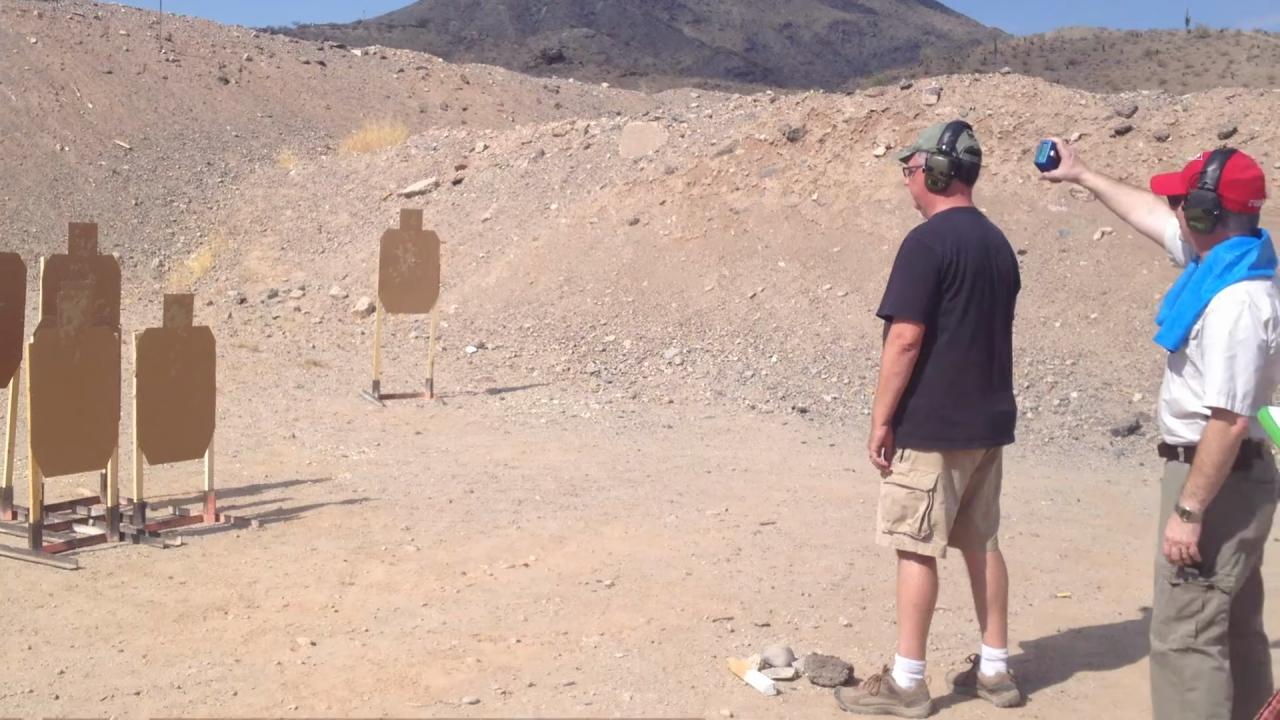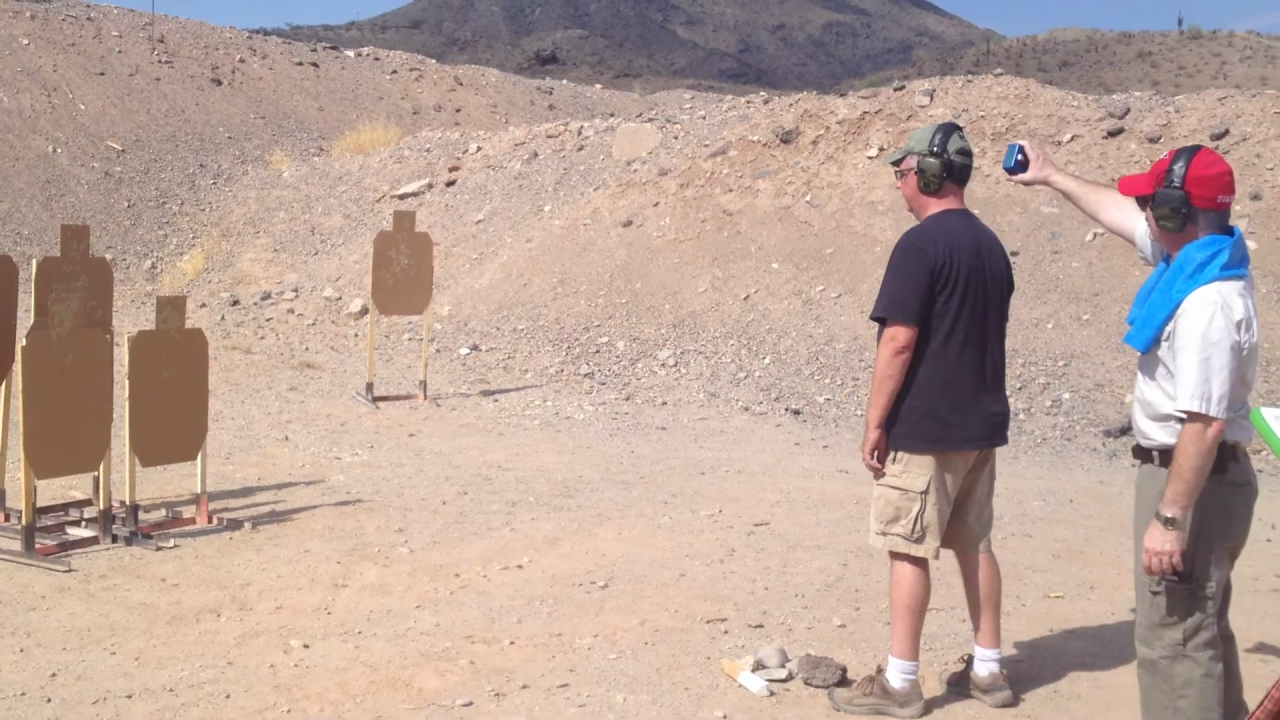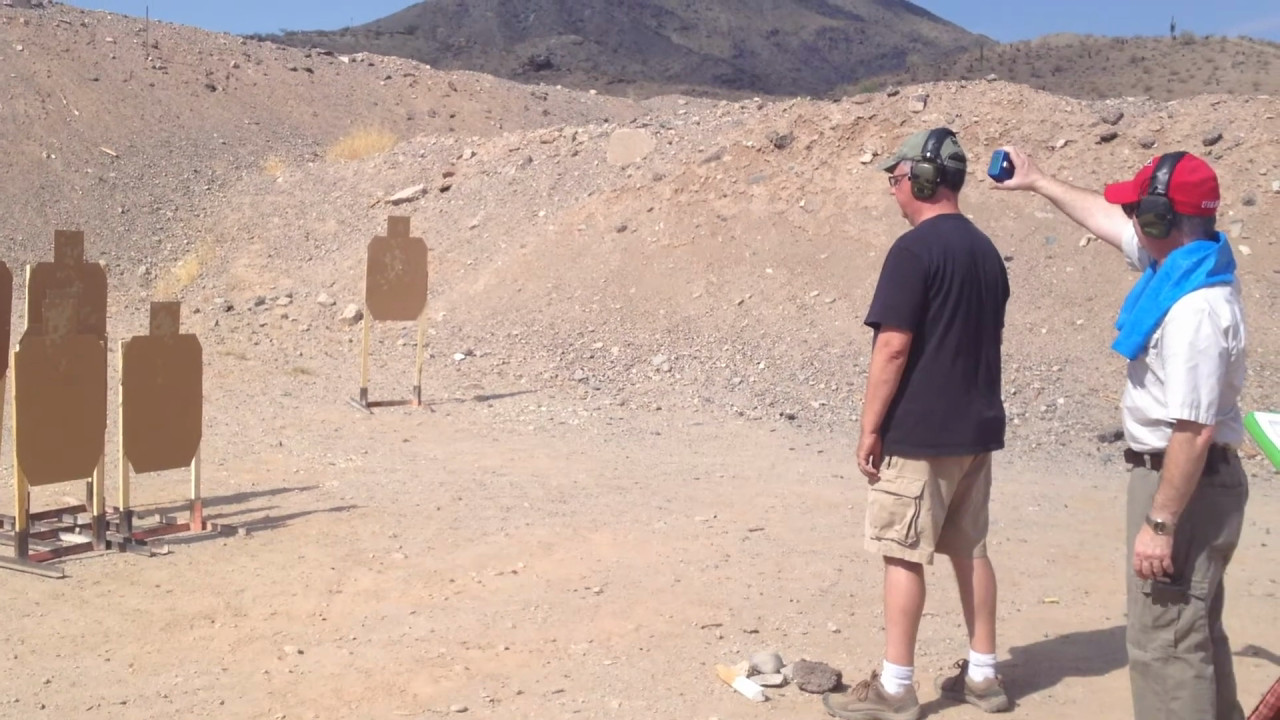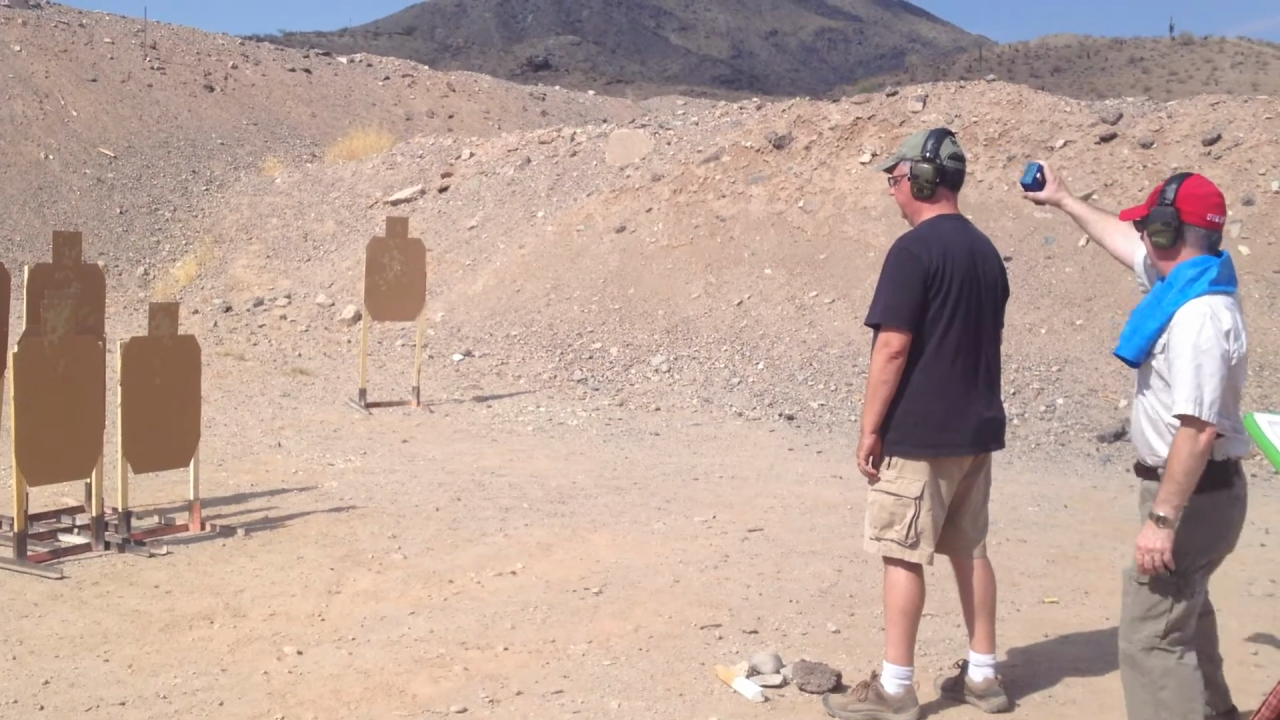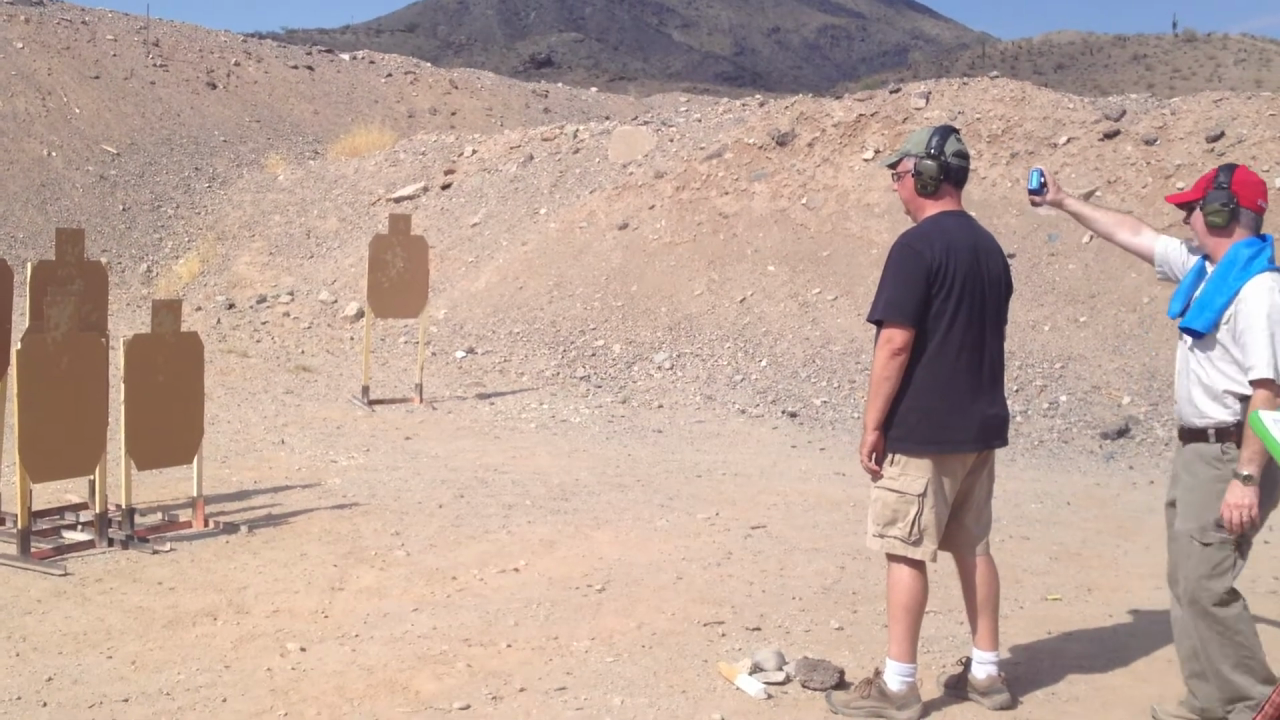
dt=0.4s
person 1, frame 1
left shoulder: (927, 241)
right shoulder: (998, 242)
left elbow: (906, 339)
left wrist: (881, 420)
left hip: (931, 426)
right hip: (987, 422)
left knee: (916, 548)
right knee: (981, 541)
right ankle: (994, 669)
person 1, frame 2
left shoulder: (920, 244)
right shoulder: (991, 244)
left elbow: (899, 341)
left wrist: (875, 423)
left hip: (924, 427)
right hip: (980, 424)
left knee: (909, 549)
right knee: (974, 543)
right ankle: (987, 669)
person 1, frame 3
left shoulder: (915, 249)
right shoulder: (986, 250)
left elbow: (894, 347)
left wrist: (870, 428)
left hip: (918, 433)
right hip: (976, 429)
left knee: (903, 555)
right knee: (969, 548)
person 1, frame 4
left shoulder: (914, 249)
right shoulder: (986, 250)
left elbow: (893, 347)
left wrist: (870, 429)
left hip: (918, 434)
right hip: (975, 429)
left knee: (903, 555)
right knee: (969, 549)
person 1, frame 5
left shoulder: (917, 245)
right shoulder: (989, 246)
left elbow: (896, 343)
left wrist: (873, 425)
left hip: (921, 430)
right hip: (979, 426)
left knee: (906, 552)
right knee: (972, 545)
right ankle: (985, 672)
person 2, frame 1
right shoulder: (1221, 263)
left elbow: (1230, 420)
right elbow: (1147, 212)
left wrist: (1188, 511)
right wrist: (1082, 174)
left hip: (1217, 481)
right hip: (1228, 478)
left knee: (1184, 636)
right knee: (1233, 627)
person 2, frame 2
left shoulder: (1207, 302)
right shoulder: (1194, 261)
left elbow: (1205, 424)
right elbow: (1117, 210)
left wrist: (1168, 519)
right wrist: (1052, 176)
left hip: (1192, 482)
right hip: (1197, 478)
left knee: (1171, 639)
right knee: (1201, 627)
person 2, frame 3
left shoulder: (1196, 310)
right shoulder: (1181, 264)
left elbow: (1195, 431)
right elbow: (1104, 217)
left wrist: (1159, 524)
right wrist: (1038, 180)
left hip: (1182, 485)
right hip: (1184, 479)
left knee: (1164, 641)
right knee: (1193, 630)
person 2, frame 4
left shoulder: (1199, 316)
right shoulder: (1185, 282)
left elbow: (1199, 429)
right elbow: (1120, 239)
left wrist: (1161, 519)
right wrist: (1063, 199)
left hip: (1193, 494)
right hip: (1186, 489)
left knee: (1151, 636)
right knee: (1178, 609)
person 2, frame 5
right shoulder: (1203, 267)
right elbow: (1134, 234)
right wrist: (1065, 202)
left hip: (1230, 455)
right hip: (1198, 449)
left knee: (1205, 587)
right knee: (1190, 583)
